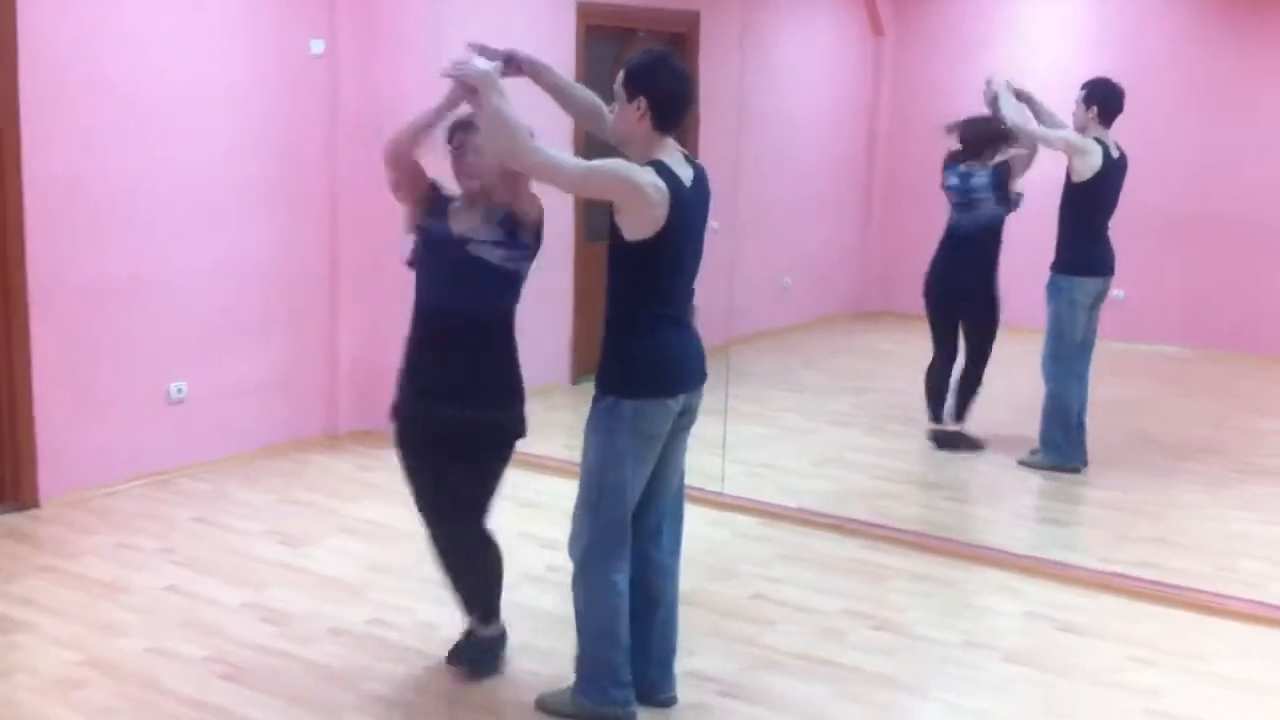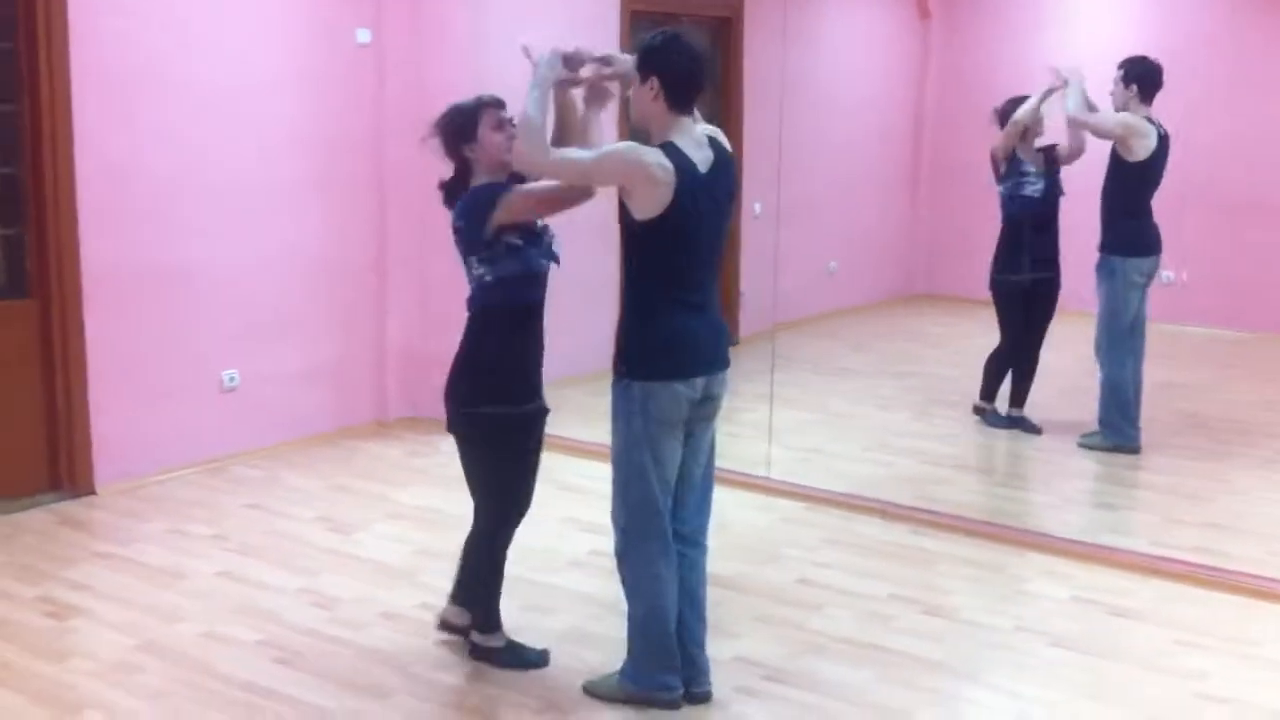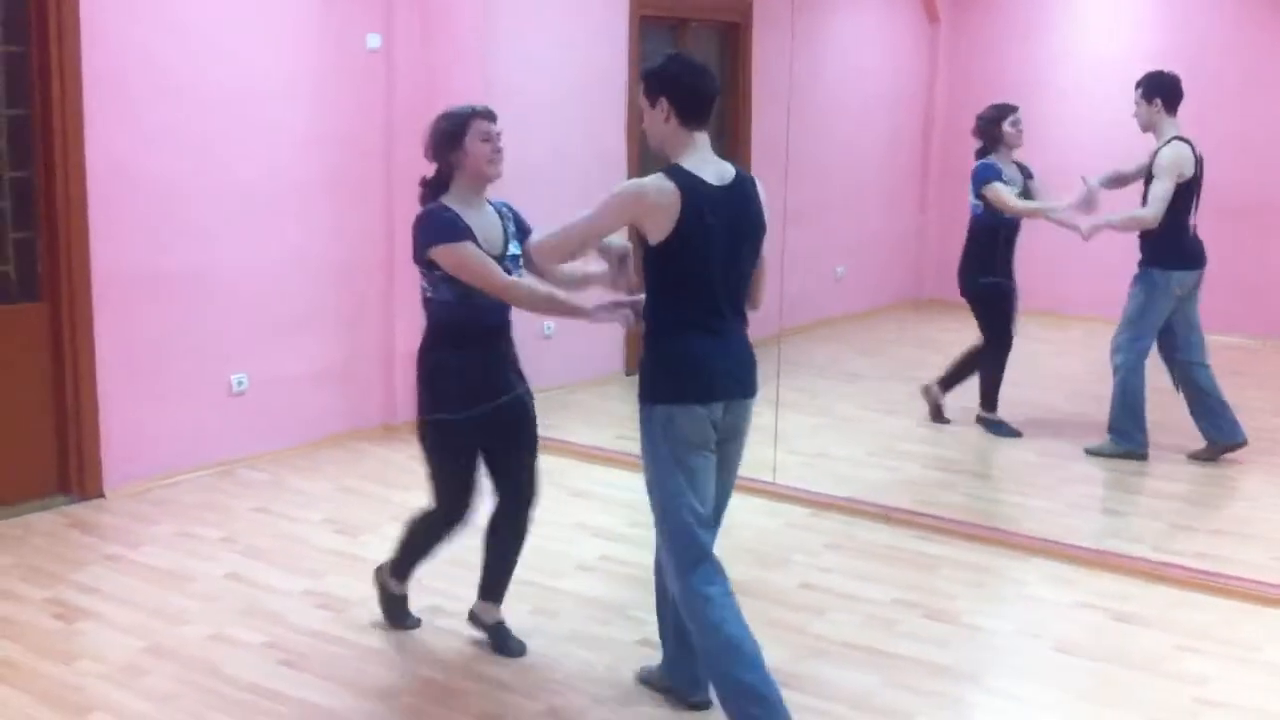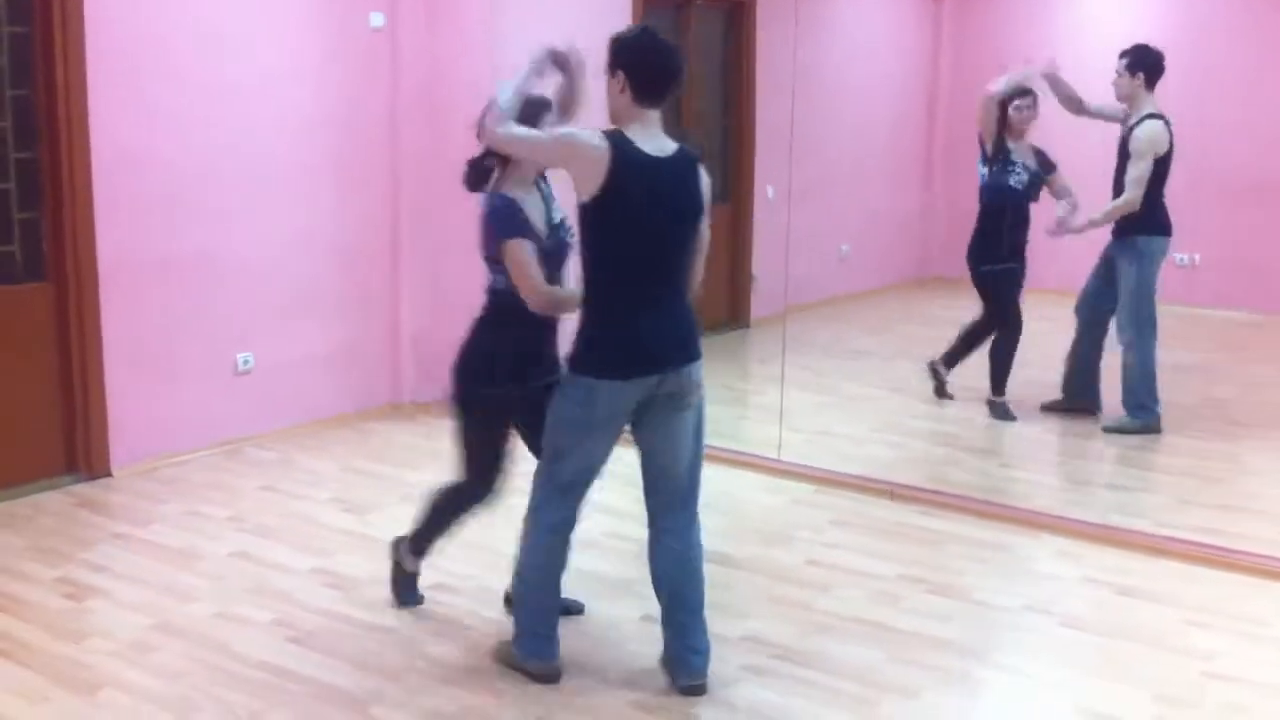
dt=0.5s
person 1, frame 1
left shoulder: (634, 183)
right shoulder: (687, 170)
left elbow: (525, 158)
right elbow: (598, 119)
left wrist: (488, 86)
right wrist: (528, 67)
left hip: (637, 383)
right hip: (681, 375)
left knee: (601, 540)
right knee: (655, 531)
person 1, frame 2
left shoulder: (641, 164)
right shoulder: (719, 150)
left elbow: (530, 157)
right elbow: (681, 110)
left wrist: (542, 80)
right wrist: (624, 69)
left hip: (655, 368)
right hip: (707, 362)
left knee: (643, 525)
right knee: (685, 523)
left ankle: (653, 675)
right ankle: (688, 668)
person 1, frame 3
left shoulder: (650, 195)
right shoulder: (751, 191)
left elbow: (543, 252)
left wrist: (601, 248)
left hip: (678, 393)
right hip: (737, 384)
left knee: (691, 559)
right knee: (686, 535)
person 1, frame 4
left shoulder: (589, 152)
right shoulder: (695, 172)
left elbow: (495, 131)
right elbow: (692, 278)
left wrist: (532, 77)
left hip: (606, 364)
right hip: (677, 360)
left knee: (555, 500)
right knee: (675, 512)
left ankle: (535, 645)
right ankle: (688, 659)
person 2, frame 1
left shoulder: (522, 221)
right shoulder: (433, 211)
right elbow: (399, 157)
left wrist: (462, 97)
right wrist: (458, 99)
left hip: (487, 399)
right hip: (425, 394)
left knee: (460, 520)
right knee: (445, 516)
left ankle: (484, 627)
right ankle: (484, 623)
person 2, frame 2
left shoulder: (500, 193)
right shoulder: (482, 203)
left elbow: (562, 152)
right elbow: (578, 187)
left wrist: (566, 94)
right wrist: (593, 109)
left hip: (506, 378)
right hip: (490, 383)
left knee: (501, 504)
right knee: (501, 509)
left ankle: (462, 610)
right ankle: (486, 634)
person 2, frame 3
left shoulder: (507, 216)
right shoulder: (435, 225)
left elbow: (552, 271)
right elbow: (506, 289)
left wrist: (607, 272)
right wrist: (589, 312)
left hip: (502, 376)
right hip: (449, 382)
left knee: (520, 496)
right knee: (454, 506)
left ankle: (489, 608)
right ankle: (393, 577)
person 2, frame 4
left shoulder: (535, 185)
right shoulder: (505, 213)
left elbow: (570, 120)
right elbow: (540, 297)
left wrist: (570, 81)
left hip: (535, 362)
right hip: (497, 366)
right knee: (480, 482)
right ankle: (409, 554)
person 3, frame 1
left shoulder: (1082, 147)
right shoulder: (1116, 155)
left elbow: (1021, 125)
right elbow: (1055, 128)
left wrist: (1005, 92)
right wrist: (1026, 96)
left hip: (1075, 271)
right hip: (1097, 268)
left knee: (1060, 363)
right knee: (1074, 362)
left ankle: (1060, 451)
right ankle: (1070, 445)
person 3, frame 2
left shoulder: (1133, 126)
right shoulder: (1152, 131)
left elbow: (1075, 116)
right elbow: (1093, 122)
left wrist: (1074, 84)
right wrist: (1076, 91)
left hip: (1125, 250)
right hip: (1141, 248)
left knee: (1113, 343)
right knee: (1128, 343)
left ankle: (1119, 433)
right ankle: (1121, 427)
person 3, frame 3
left shoulder: (1173, 153)
right shoulder: (1170, 150)
left elbow: (1150, 217)
right elbow: (1131, 175)
left wrist: (1101, 223)
right wrist: (1100, 183)
left hip: (1166, 267)
right hip: (1180, 264)
left knee: (1128, 349)
right knee: (1186, 354)
left ankle: (1127, 439)
right ankle: (1224, 434)
person 3, frame 4
left shoulder: (1149, 130)
right shoulder: (1132, 117)
left elbow: (1131, 200)
right elbow: (1079, 107)
left wrist: (1083, 224)
right wrist: (1054, 80)
left hip: (1145, 237)
right hip: (1128, 236)
left knee: (1135, 327)
right knee: (1090, 309)
left ankle: (1142, 414)
right ankle: (1080, 396)
person 4, frame 1
left shoulder: (953, 168)
right shoulder: (1001, 173)
right elbow: (1027, 150)
left hip: (942, 275)
right hip: (979, 280)
left knee: (944, 352)
right knee: (978, 356)
left ankle: (938, 423)
right ankle: (954, 424)
person 4, frame 2
left shoulder: (1050, 157)
right shoulder: (1004, 156)
left elbow: (1077, 146)
right elbow: (1015, 122)
left wrist: (1056, 92)
right wrist: (1045, 91)
left hip: (1045, 264)
right hip: (1012, 264)
left knee: (1032, 343)
right knee: (1011, 342)
left ankle: (1015, 410)
right ankle: (985, 403)
person 4, frame 3
left shoulder: (1022, 171)
right shoulder: (985, 171)
left elbow: (1039, 207)
right elbow: (1014, 207)
left wrist: (1072, 219)
right wrist: (1068, 205)
left hip: (1000, 269)
right hip: (980, 270)
left knee: (997, 339)
right knee: (1000, 339)
left ankle: (939, 387)
right ankle: (988, 412)
person 4, frame 4
left shoulder: (1040, 158)
right shoulder: (992, 144)
left elbow: (1065, 194)
right elbow: (990, 96)
left wrist: (1067, 208)
right wrist: (1029, 75)
left hip: (1014, 253)
right hip: (988, 252)
left knee: (994, 319)
right knee: (1009, 322)
left ankle: (942, 364)
right ankle: (997, 396)
